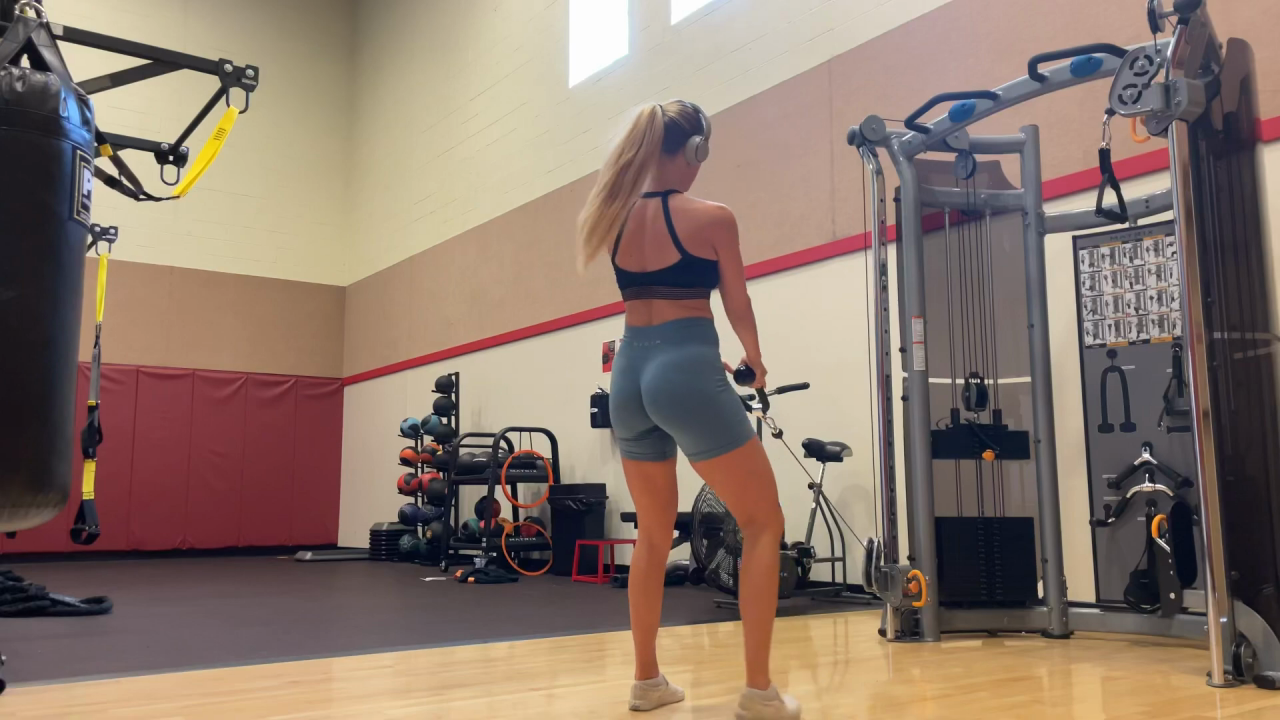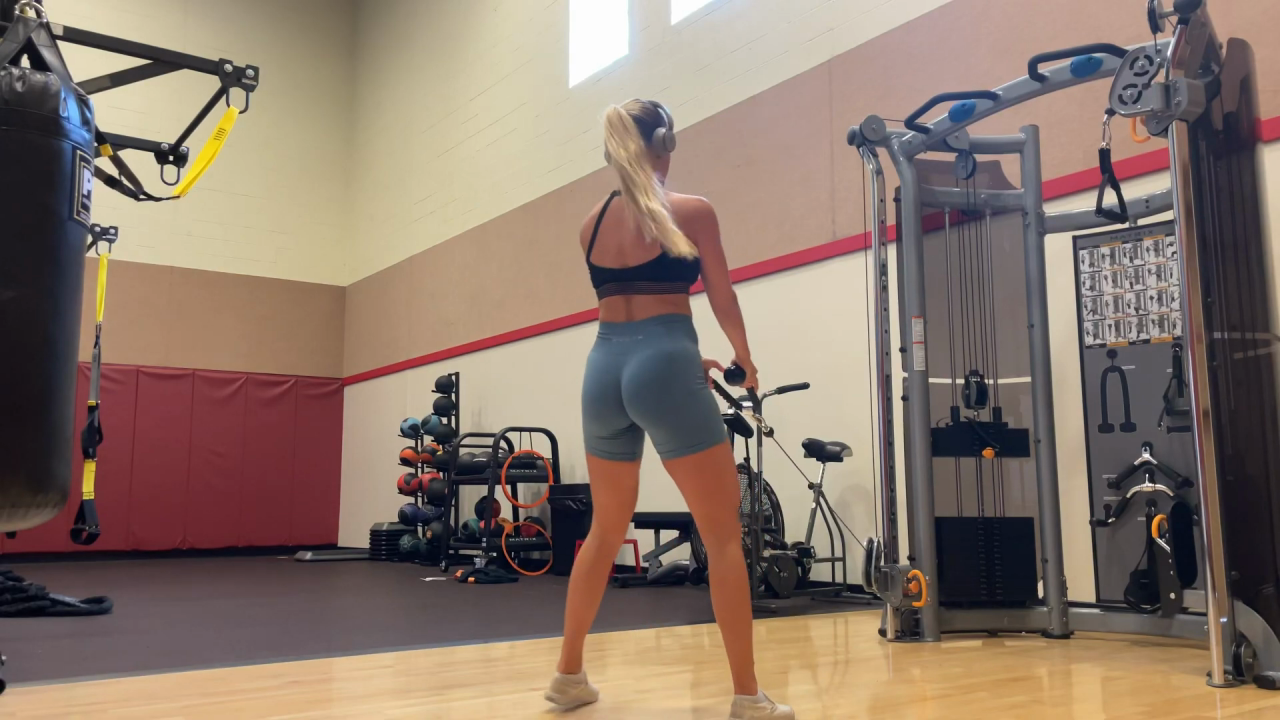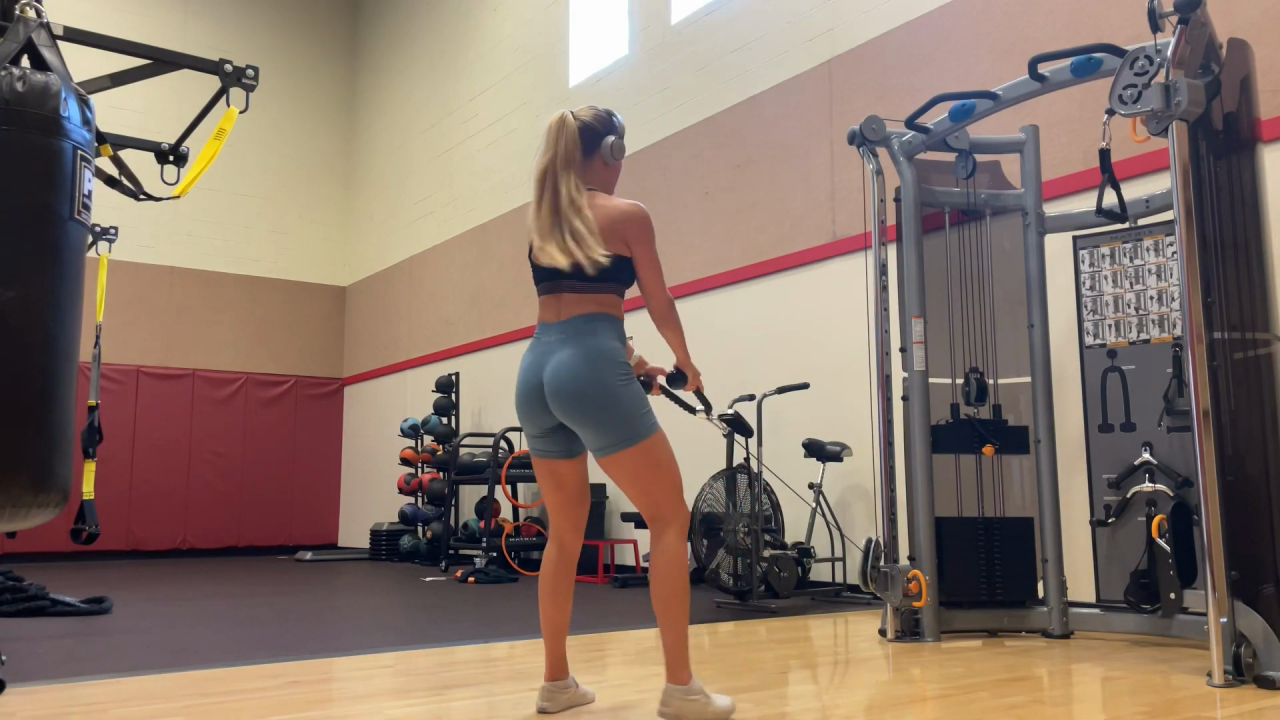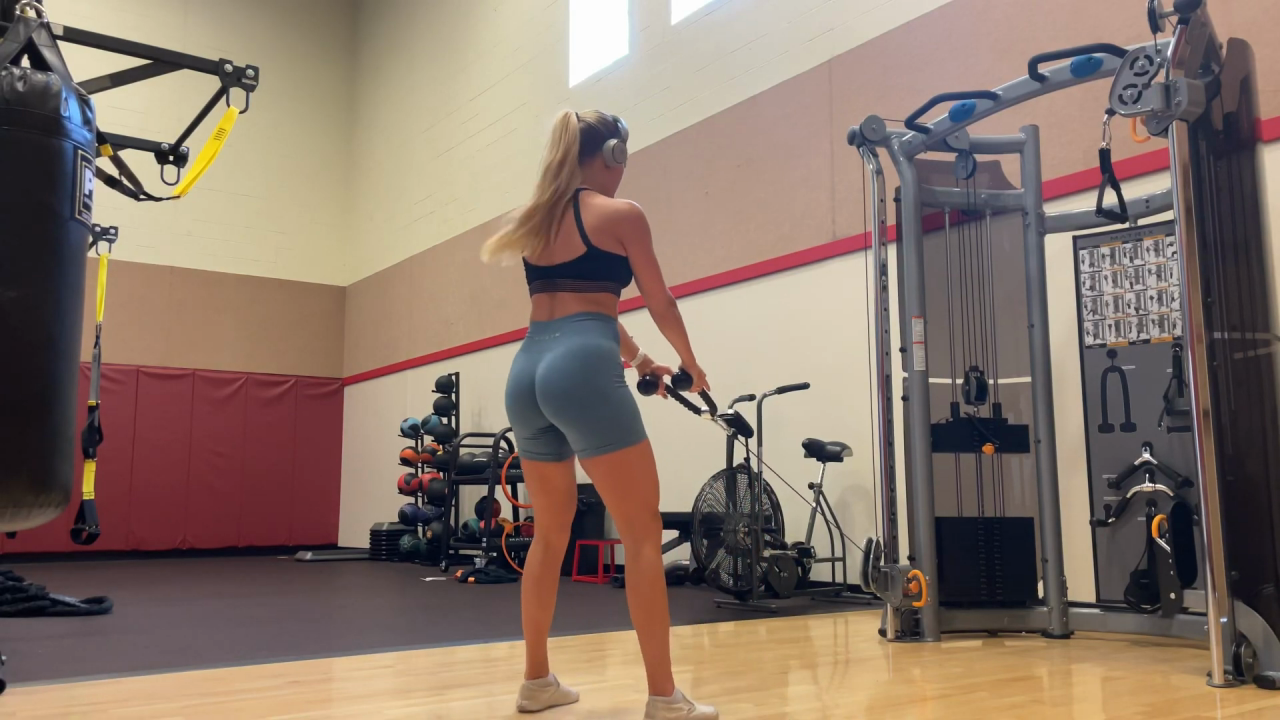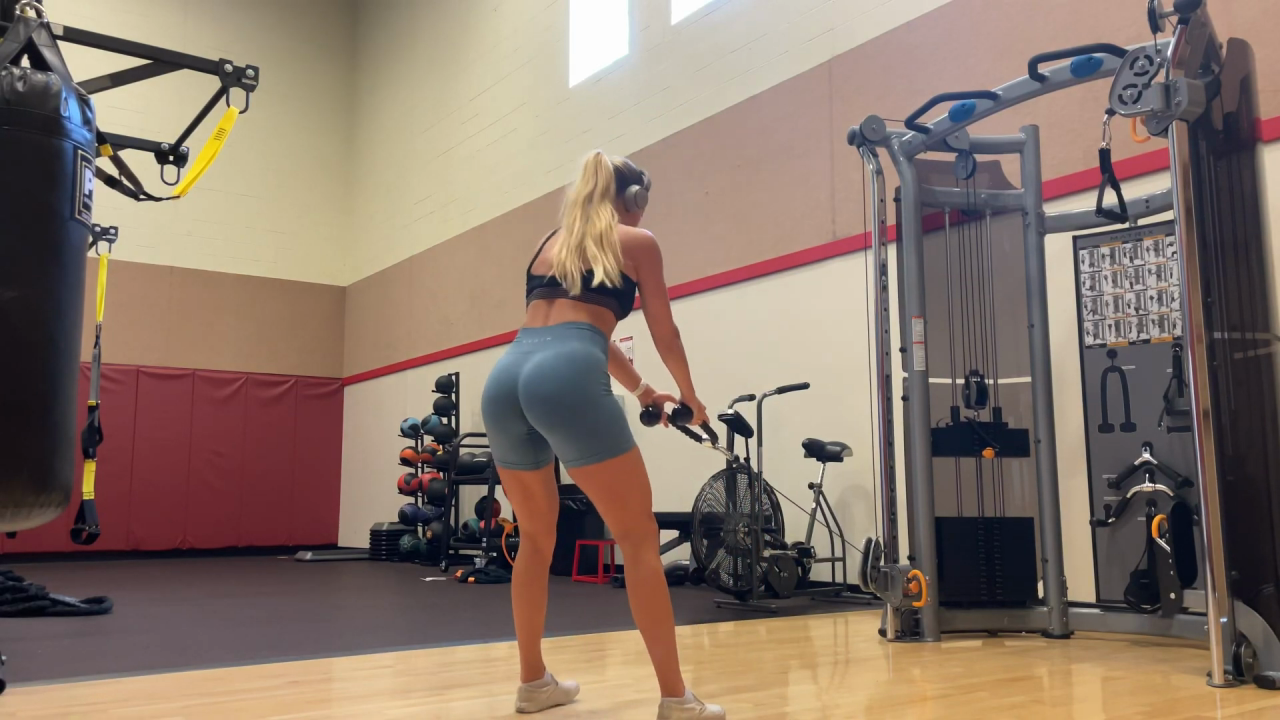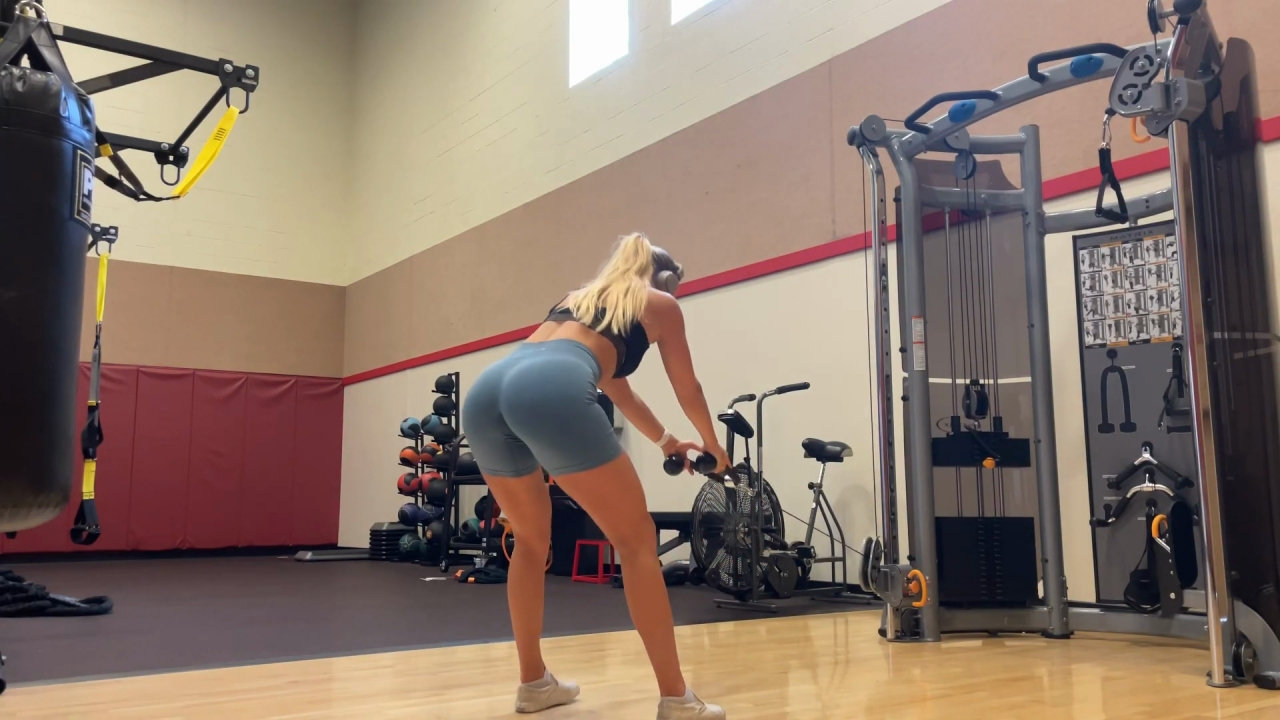
dt=0.4s
person 1, frame 1
left shoulder: (612, 218)
right shoulder: (712, 218)
right elbow: (737, 308)
right wrist: (754, 362)
left hip: (630, 374)
right hip: (689, 378)
left knee: (655, 535)
right knee: (763, 525)
person 1, frame 2
left shoulder: (592, 223)
right shoulder: (693, 212)
right elbow: (724, 302)
right wrist: (743, 362)
left hip: (605, 369)
right hip: (665, 371)
left knee: (605, 532)
right knee: (724, 535)
person 1, frame 3
left shoulder: (541, 223)
right shoulder: (627, 216)
right elbow: (659, 303)
left wrist: (632, 360)
right wrist: (685, 363)
left hip: (537, 371)
right hip: (594, 374)
left knee: (565, 532)
right knee: (670, 520)
person 1, frame 4
left shoulder: (540, 220)
right shoulder: (621, 214)
right elbow: (659, 303)
left wrist: (637, 358)
right wrist: (689, 364)
left hip: (527, 372)
right hip: (582, 374)
left knee: (550, 533)
right knee: (642, 535)
person 1, frame 5
left shoulder: (551, 243)
right shoulder: (636, 241)
right elbow: (663, 332)
left wrist: (639, 388)
right wrist: (688, 395)
left hip: (506, 380)
right hip: (567, 383)
left knee: (536, 538)
right knee: (639, 538)
person 1, frame 6
left shoulder: (583, 296)
right shoulder: (659, 303)
left elbow: (616, 387)
right elbow: (687, 389)
left wrist: (666, 440)
right wrist: (712, 444)
left hip: (487, 390)
right hip: (552, 394)
left knee: (531, 541)
right knee: (636, 541)
